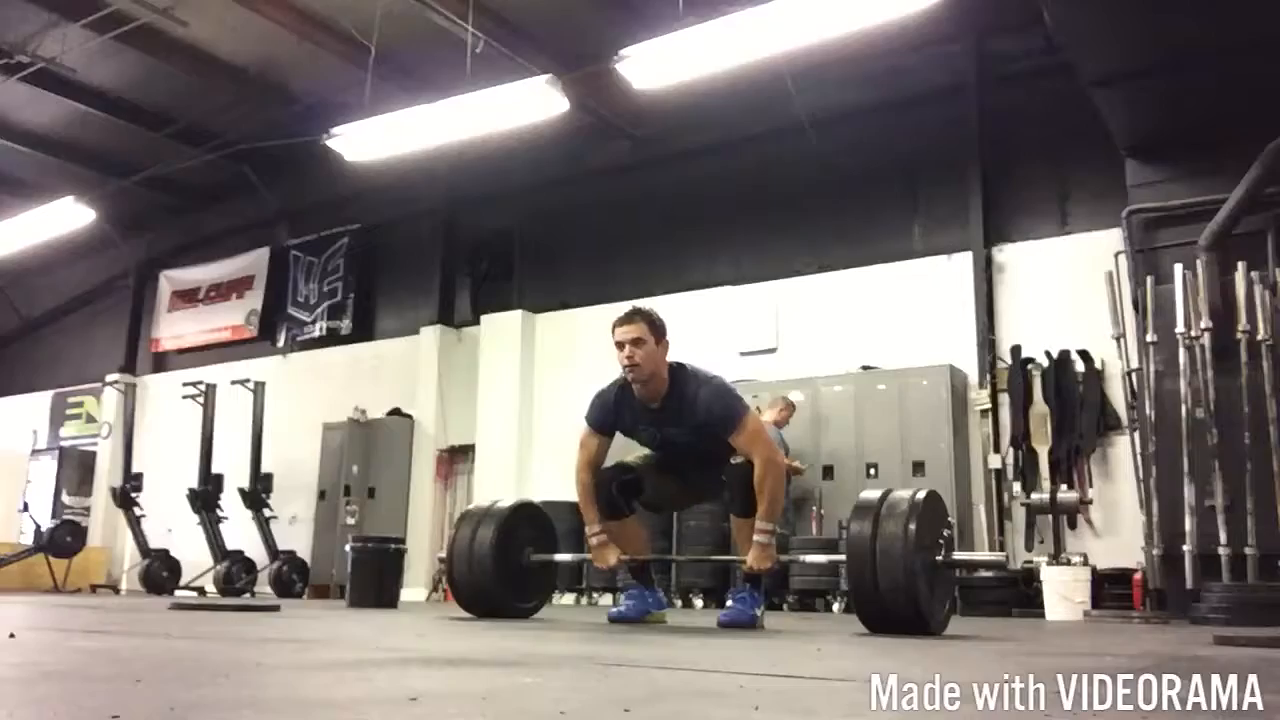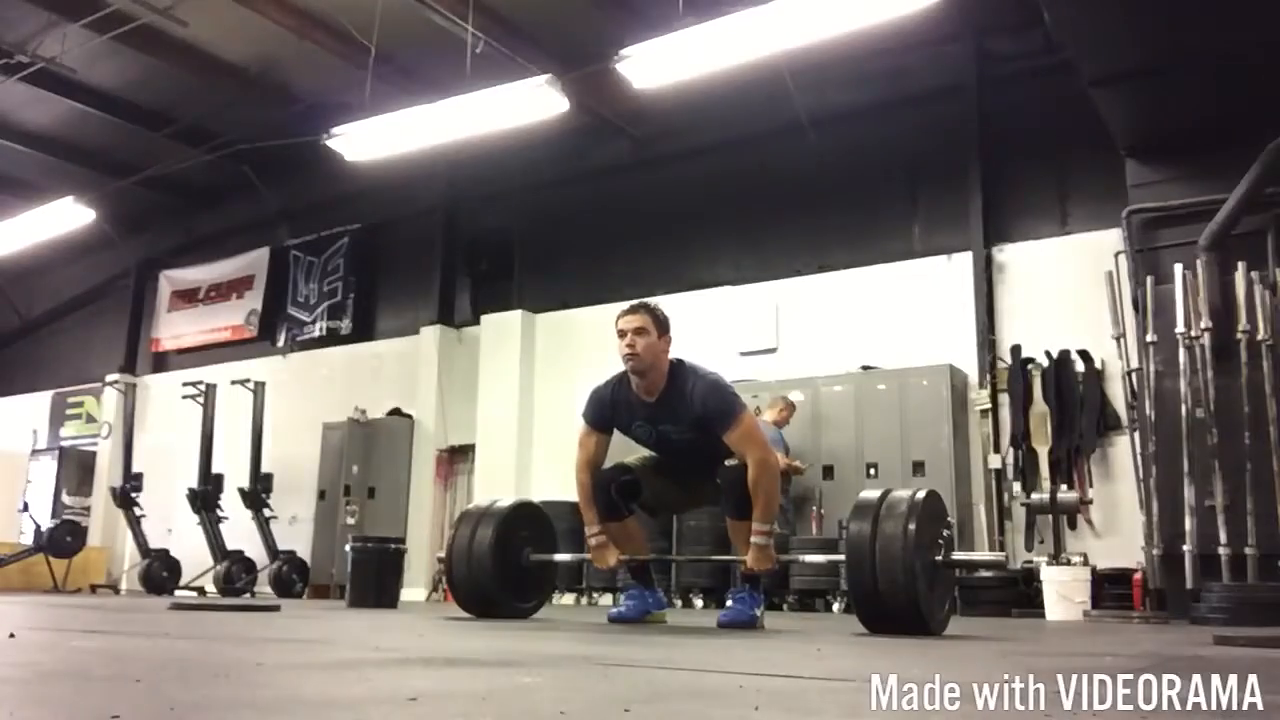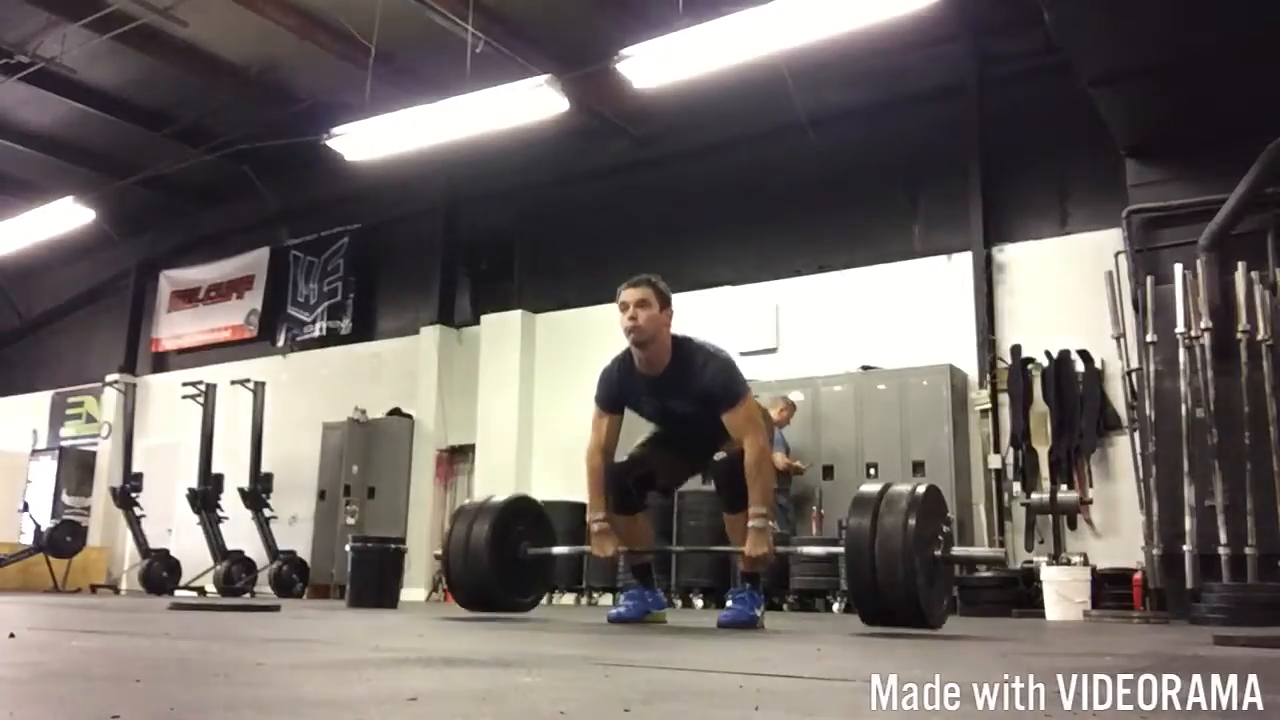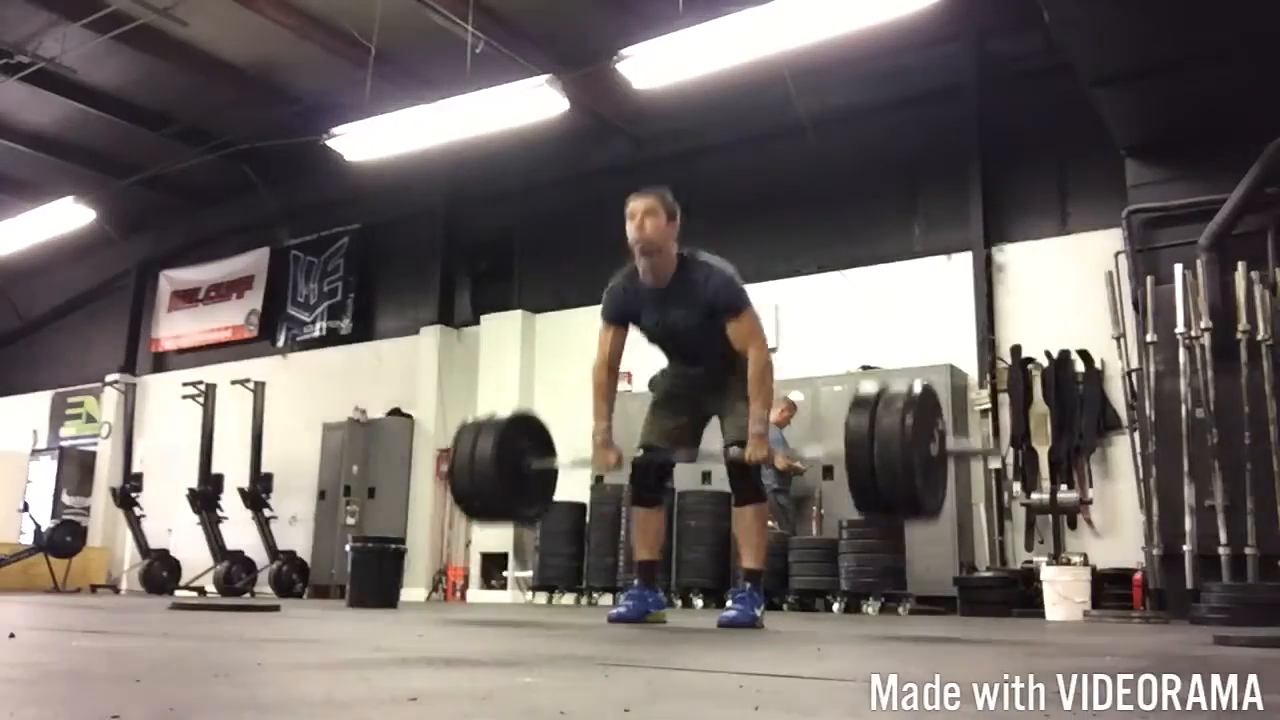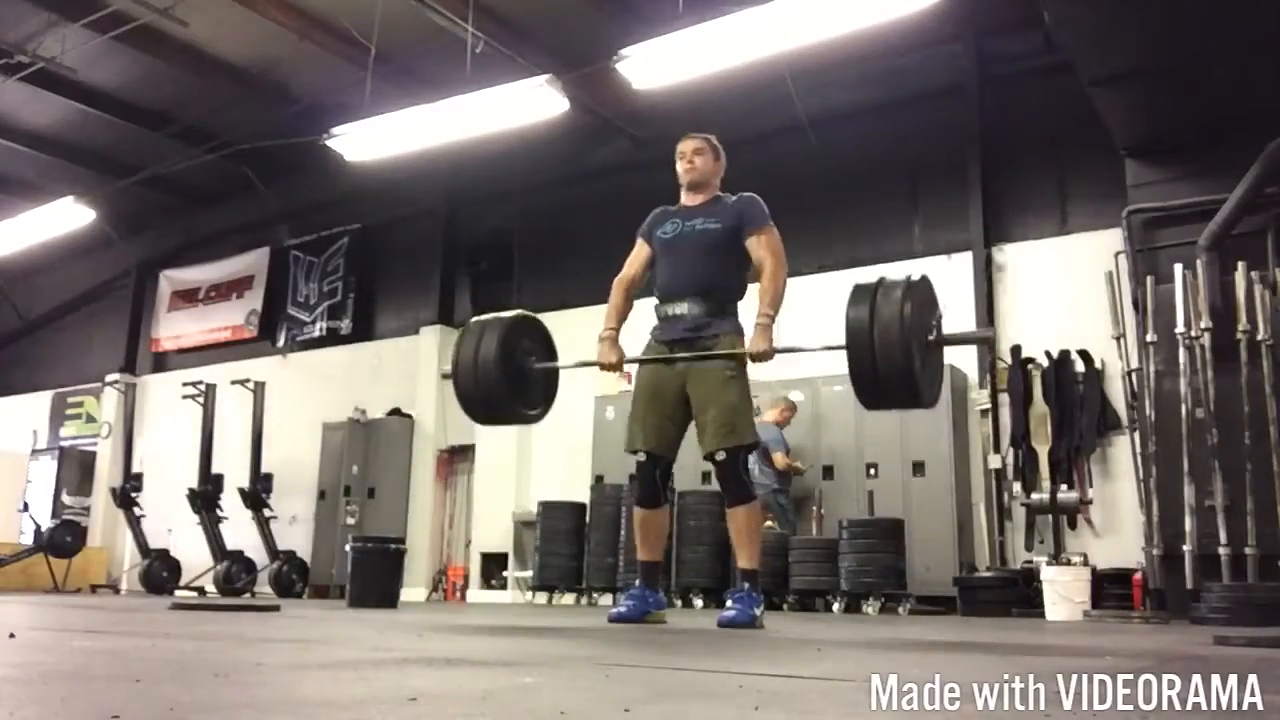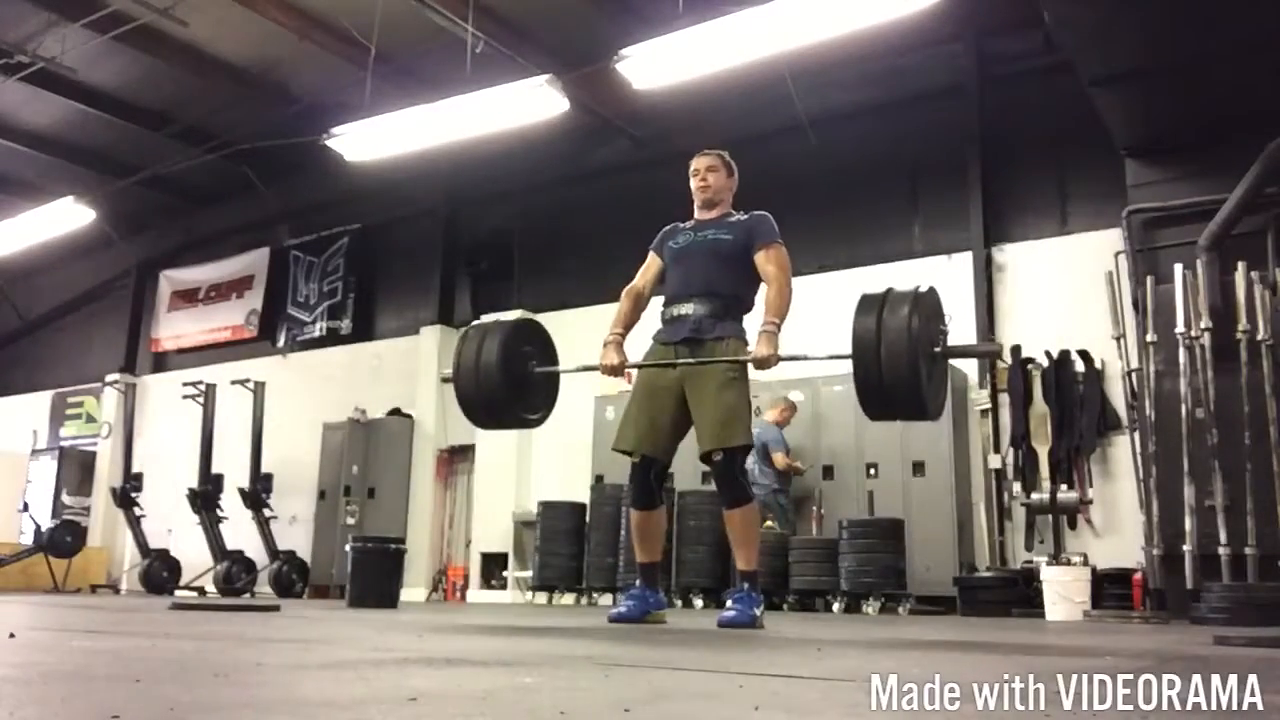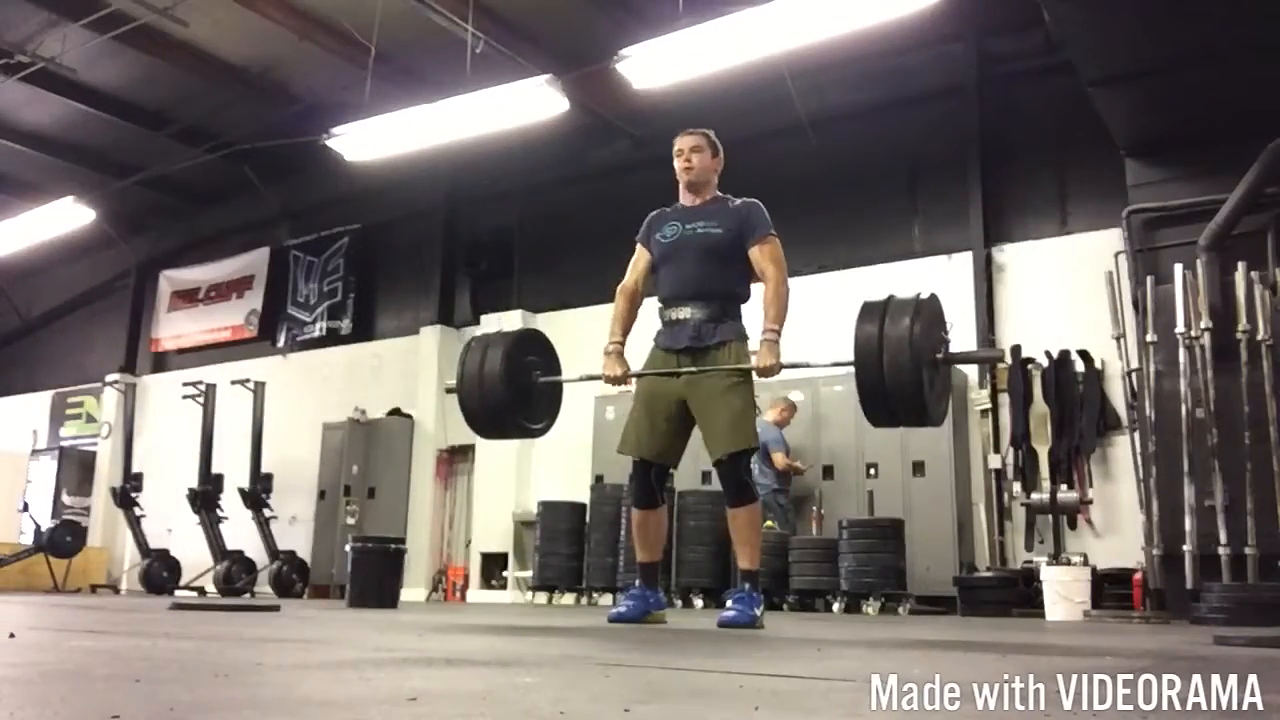
dt=0.4s
person 1, frame 1
left shoulder: (705, 393)
right shoulder: (610, 401)
left elbow: (771, 459)
right elbow: (586, 469)
left wrist: (763, 540)
right wrist: (597, 537)
left hip: (722, 465)
right hip: (673, 469)
left knee: (742, 473)
right knee: (608, 483)
left ankle: (749, 593)
right ankle: (646, 591)
person 1, frame 2
left shoulder: (703, 389)
right shoulder: (608, 397)
left elbow: (763, 458)
right elbow: (586, 467)
left wrist: (761, 539)
right wrist: (596, 537)
left hip: (721, 471)
right hip: (672, 473)
left knee: (737, 476)
right knee: (606, 484)
left ankle: (749, 594)
right ankle: (646, 591)
person 1, frame 3
left shoulder: (709, 365)
right shoulder: (616, 375)
left elbow: (755, 442)
right elbow: (599, 451)
left wrist: (759, 525)
right wrist: (599, 523)
left hip: (730, 435)
right hip: (678, 438)
left knee: (730, 469)
right knee: (621, 476)
left ankle: (748, 593)
right ankle: (646, 591)
person 1, frame 4
left shoulder: (712, 278)
right shoulder: (623, 290)
left elbow: (756, 351)
right elbow: (605, 364)
left wrist: (758, 431)
right wrist: (602, 436)
left hip: (733, 375)
right hip: (682, 378)
left knee: (743, 464)
right knee: (646, 469)
left ankle: (749, 594)
right ankle: (646, 590)
person 1, frame 5
left shoulder: (741, 208)
right shoulder: (659, 219)
left elbow: (772, 264)
right elbow: (626, 280)
left wrist: (762, 327)
right wrist: (609, 335)
left hip: (717, 344)
right hip: (661, 348)
left knee: (729, 465)
right knee: (649, 470)
left ankle: (748, 592)
right ankle: (648, 590)
person 1, frame 6
left shoulder: (754, 225)
right shoulder: (670, 235)
left elbow: (778, 279)
right elbow: (638, 289)
left wrist: (768, 333)
right wrist: (614, 339)
left hip: (719, 347)
right hip: (663, 350)
left knee: (726, 466)
right knee: (643, 471)
left ankle: (747, 593)
right ankle: (648, 589)
person 1, frame 7
left shoulder: (743, 213)
right shoulder: (657, 222)
left elbow: (774, 277)
right elbow: (630, 286)
left wrist: (770, 341)
right wrist: (614, 348)
left hip: (721, 350)
right hip: (664, 353)
left knee: (733, 466)
right knee: (645, 472)
left ankle: (748, 592)
right ankle: (647, 589)
